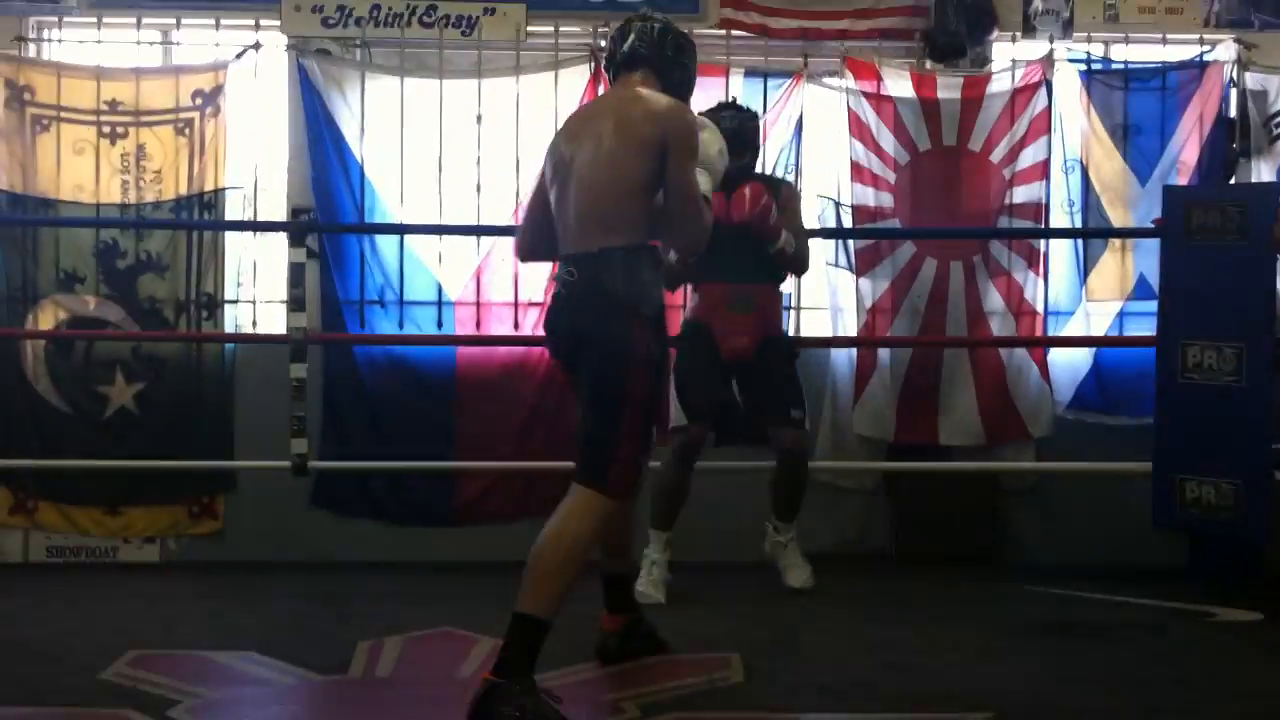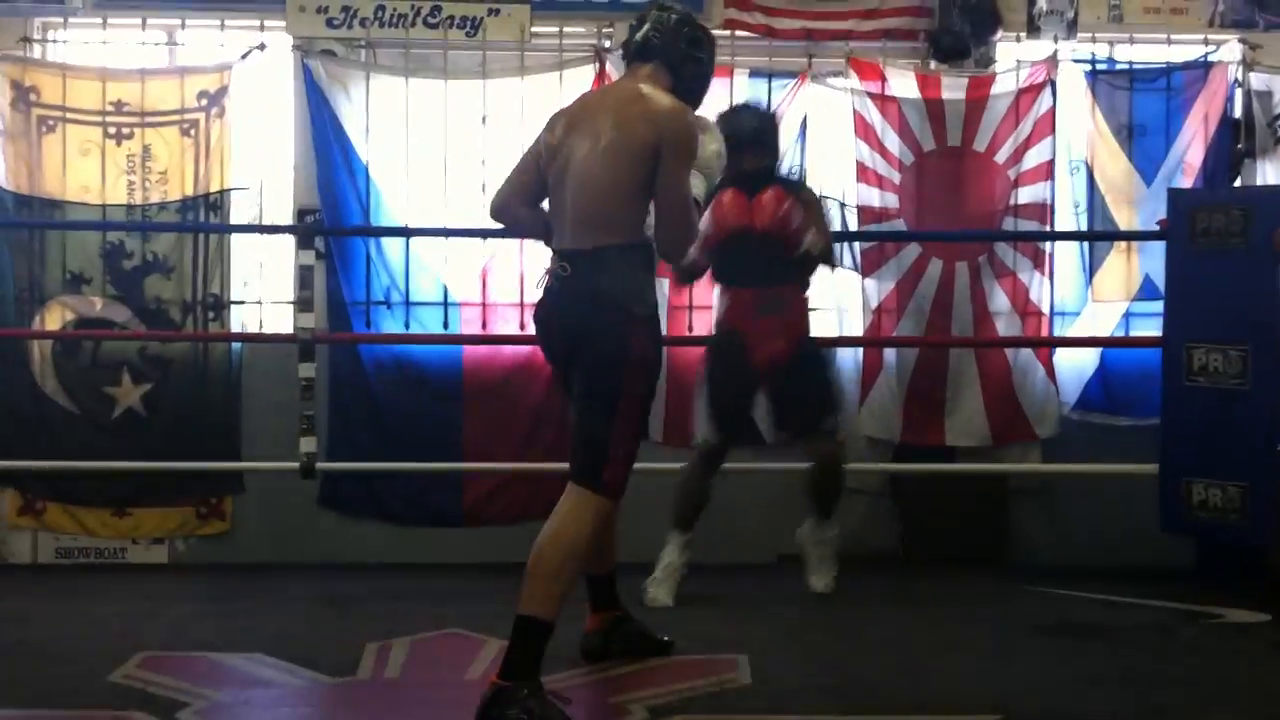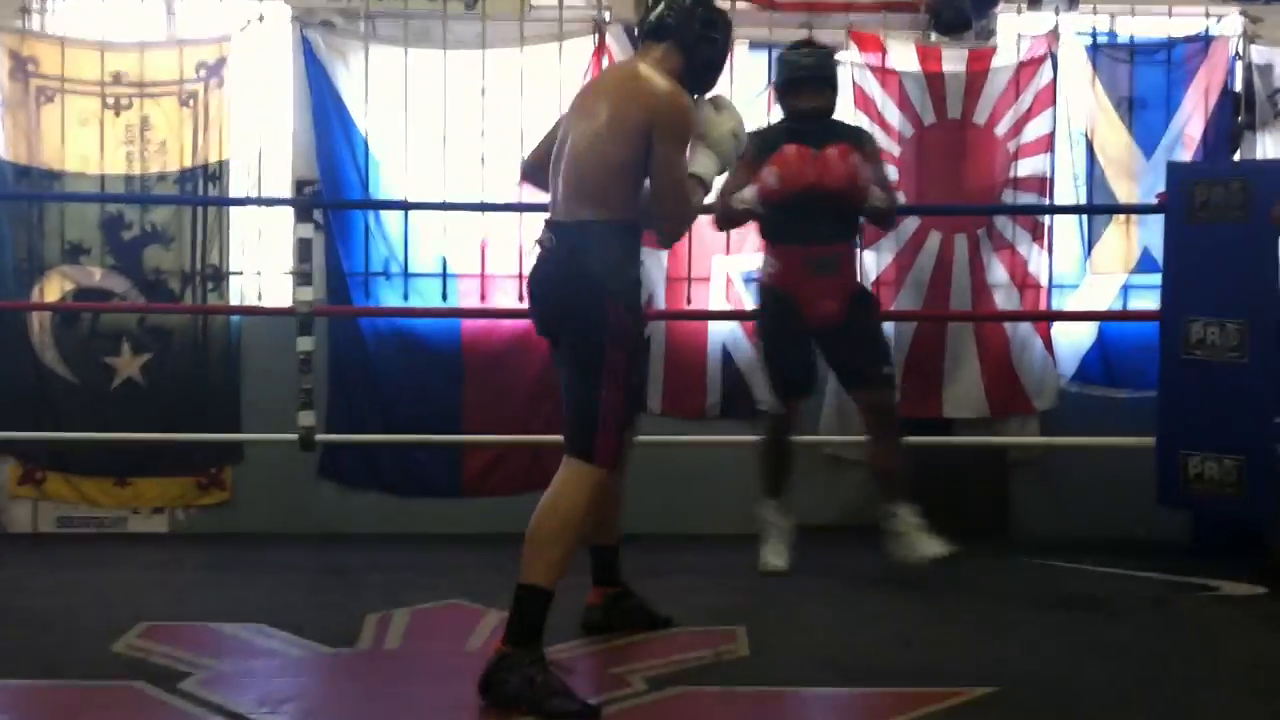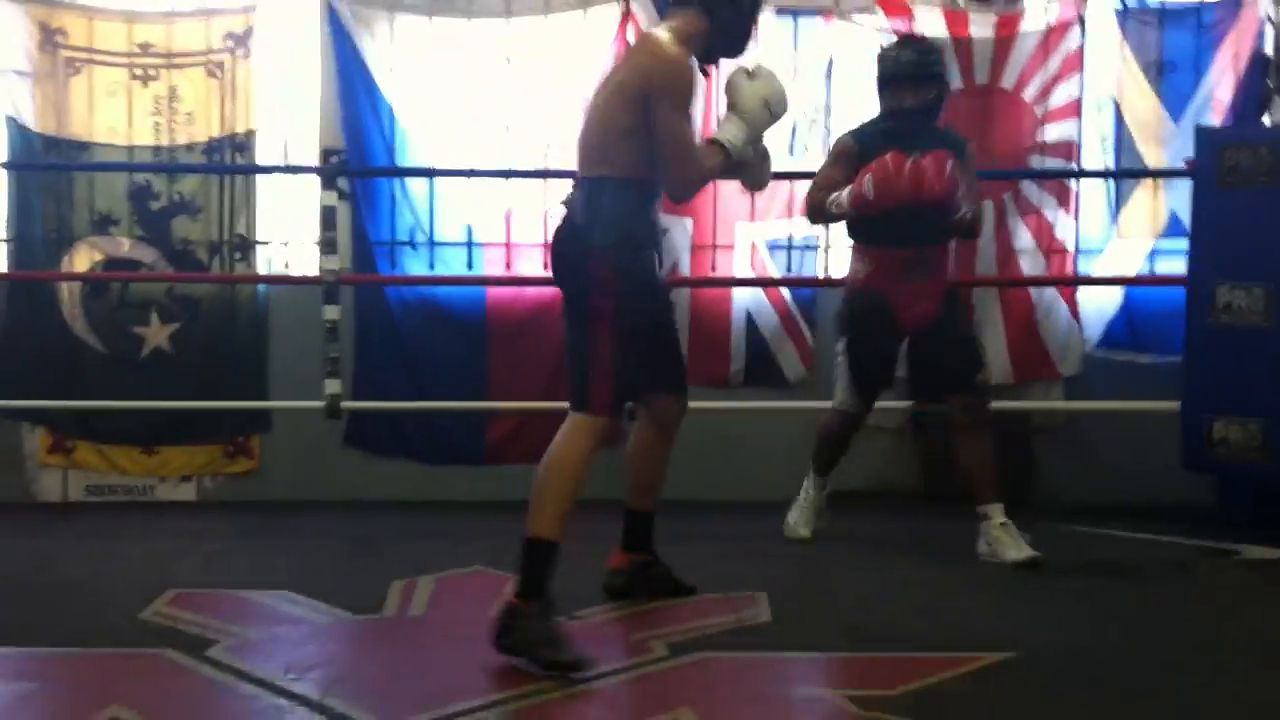
dt=0.2s
person 1, frame 1
left shoulder: (573, 127)
right shoulder: (671, 115)
left elbow: (531, 242)
right elbow: (690, 237)
right wrist: (703, 180)
left hip: (571, 304)
right hip: (623, 309)
left knee: (616, 468)
right knee: (599, 486)
left ankle: (622, 620)
person 1, frame 2
left shoulder: (573, 114)
right shoulder: (670, 118)
left elbow: (506, 206)
right elbow: (673, 244)
right wrist: (697, 183)
left hip: (565, 297)
right hip: (614, 305)
left knee: (603, 470)
right knee: (592, 485)
left ankle: (607, 618)
person 1, frame 3
left shoulder: (603, 86)
right shoulder: (668, 99)
left elbow: (533, 169)
right elbow: (667, 224)
right wrist: (709, 161)
left hip: (563, 269)
right hip: (597, 277)
left knee: (609, 436)
right knee: (587, 458)
left ankle: (607, 592)
right ankle: (517, 656)
person 1, frame 4
right shoulder: (670, 60)
right elbow: (682, 179)
left wrist: (733, 152)
right wrist: (740, 128)
left hip: (624, 240)
right hip: (601, 242)
left knee: (665, 398)
right knee: (593, 414)
left ankle: (634, 559)
right ankle: (526, 604)
person 2, frame 1
left shoulder: (778, 195)
left elbow: (799, 263)
right elbow: (669, 277)
left wrist: (773, 232)
left hip: (763, 335)
right hip: (705, 334)
left knee: (793, 445)
right knee: (686, 442)
left ankle: (783, 538)
right ankle: (655, 556)
person 2, frame 2
left shoulder: (798, 196)
right shoulder: (713, 202)
left elbow: (827, 255)
right elbow: (685, 271)
left wrist: (800, 233)
right wrist: (708, 239)
left hip: (792, 340)
right hip: (736, 340)
left knee: (828, 452)
right knee: (714, 449)
left ankle: (818, 536)
right ankle: (672, 556)
person 2, frame 3
left shoulder: (856, 145)
right shoulder: (762, 146)
left elbow: (886, 215)
right elbow: (724, 214)
left wrist: (863, 190)
right wrist: (763, 191)
left hip: (842, 292)
right hip: (785, 294)
left knee: (880, 402)
right knee: (784, 411)
left ankle: (903, 522)
right ankle: (776, 525)
person 2, frame 4
left shoulder: (953, 147)
right shoulder: (858, 144)
left elbow: (972, 228)
right elbow: (816, 207)
left wrist: (959, 202)
right wrist: (857, 197)
left hip: (935, 295)
right hip: (872, 296)
left knee: (969, 405)
right knee: (852, 409)
left ankle: (992, 525)
right ankle: (812, 491)
